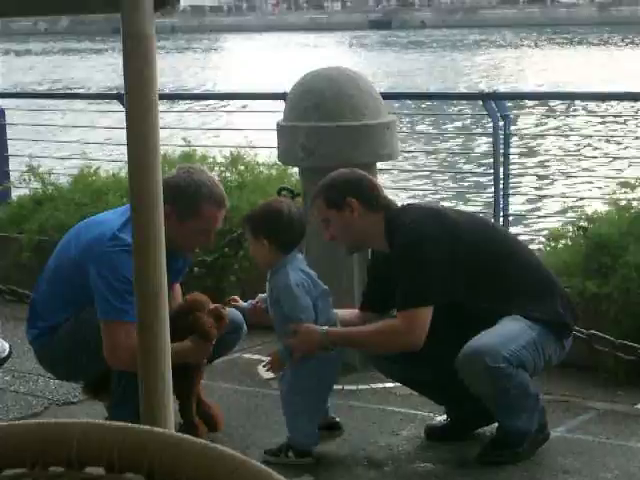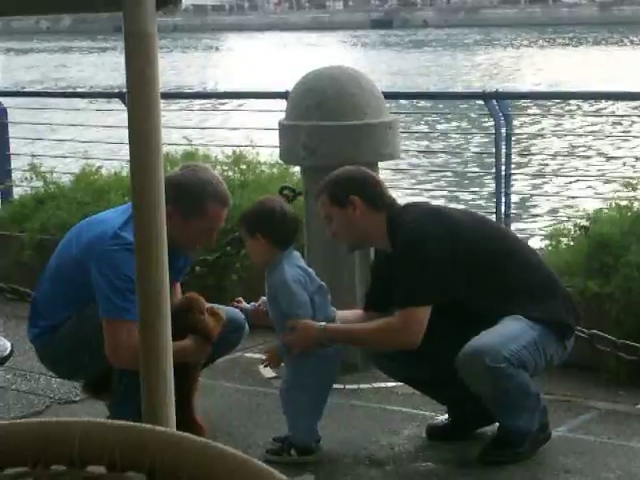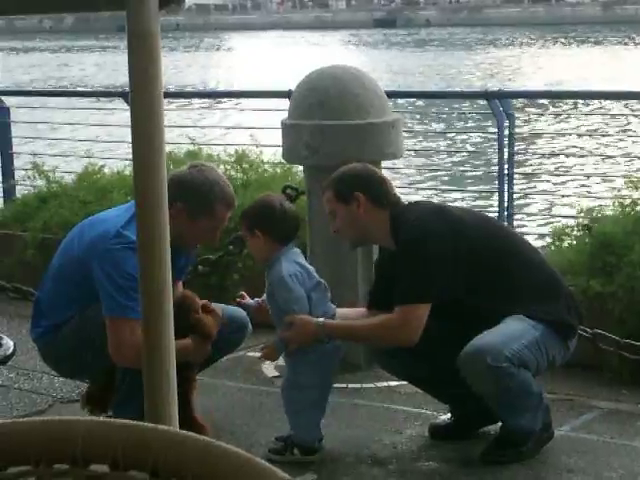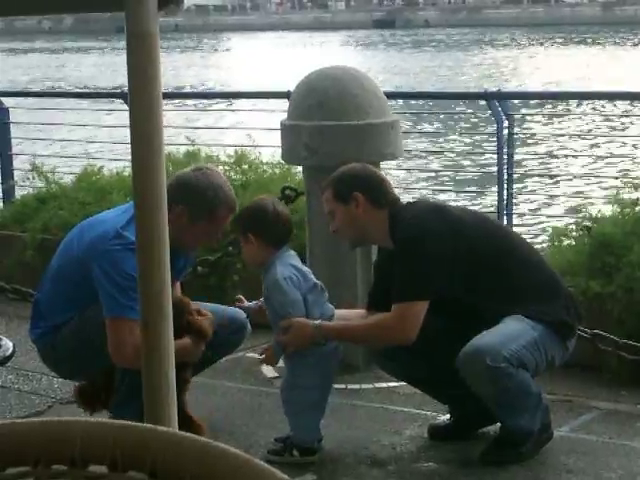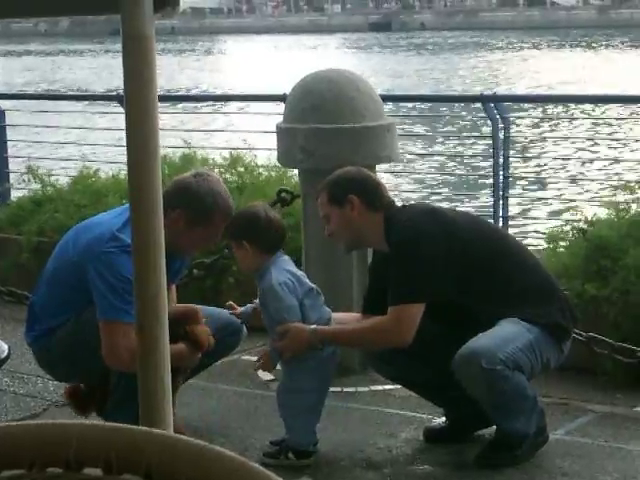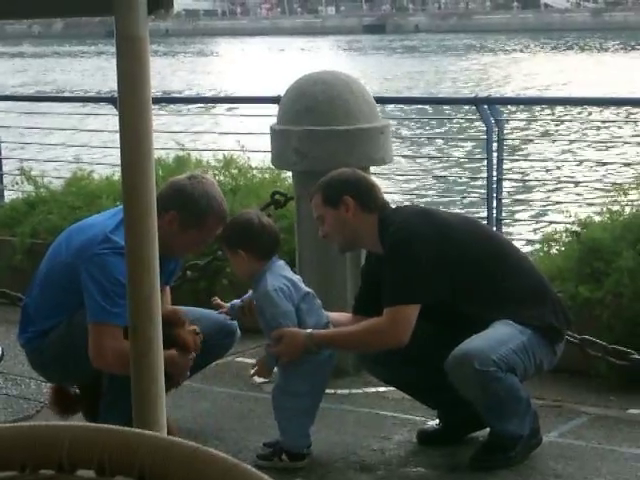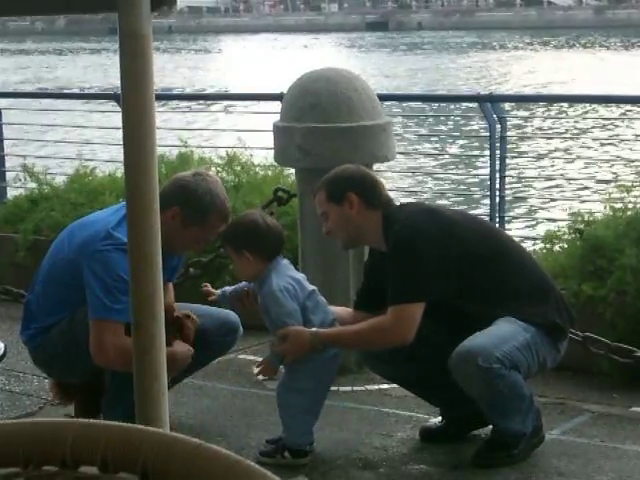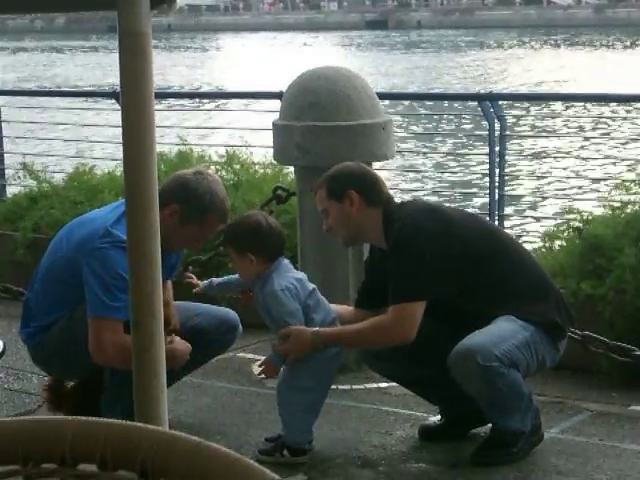
dt=0.2s
person 1, frame 1
left shoulder: (418, 233)
right shoulder: (389, 247)
left elbow: (411, 333)
right elbow: (367, 317)
left wrist: (324, 337)
left hip: (538, 320)
right hip: (479, 320)
left knee: (480, 357)
right knee: (383, 344)
left ankle: (527, 425)
right ankle: (471, 408)
person 1, frame 2
left shoulder: (419, 232)
right shoulder: (391, 247)
left elbow: (408, 331)
right elbow: (371, 317)
left wrist: (322, 334)
left hip: (540, 320)
right hip: (481, 319)
left knee: (479, 357)
right knee: (384, 343)
left ankle: (527, 425)
right ankle: (471, 407)
person 1, frame 3
left shoulder: (423, 230)
right shoulder: (397, 243)
left elbow: (406, 329)
right elbow: (376, 315)
left wrist: (321, 329)
right wrist: (309, 313)
left hip: (543, 320)
right hip: (486, 318)
left knee: (482, 357)
right knee: (387, 344)
left ankle: (530, 424)
right ankle: (474, 407)
person 1, frame 4
left shoulder: (420, 229)
right shoulder: (395, 243)
left elbow: (403, 328)
right elbow: (376, 316)
left wrist: (318, 331)
right wrist: (309, 315)
left hip: (542, 320)
right hip: (484, 318)
left knee: (481, 357)
right knee: (387, 345)
left ankle: (530, 424)
right ankle: (473, 407)
person 1, frame 5
left shoulder: (415, 231)
right shoulder: (390, 247)
left elbow: (399, 330)
right elbow: (370, 319)
left wrist: (315, 336)
left hip: (538, 323)
right hip: (480, 322)
left knee: (476, 360)
right knee: (382, 348)
left ankle: (525, 428)
right ankle: (469, 410)
person 1, frame 6
left shoulder: (409, 233)
right shoulder: (383, 249)
left elbow: (395, 331)
right elbow: (362, 320)
left wrist: (310, 340)
left hip: (531, 325)
right hip: (472, 324)
left knee: (469, 361)
right knee: (375, 350)
left ankle: (518, 429)
right ankle: (462, 412)
person 1, frame 7
left shoulder: (414, 230)
right shoulder: (386, 246)
left elbow: (400, 329)
right elbow: (363, 317)
left wrist: (315, 339)
left hip: (534, 323)
right hip: (474, 321)
left knee: (473, 358)
right knee: (377, 346)
left ankle: (522, 426)
right ankle: (465, 409)
person 1, frame 8
left shoulder: (415, 229)
right shoulder: (386, 245)
left elbow: (401, 328)
right elbow: (364, 315)
left wrist: (317, 338)
left hip: (534, 321)
right hip: (474, 321)
left knee: (473, 356)
right knee: (376, 344)
left ankle: (521, 425)
right ankle: (464, 408)
person 2, frame 1
left shoulder: (289, 280)
right shoulder: (286, 267)
left elbow: (305, 325)
right elbow: (274, 297)
left wrist: (284, 354)
left hip: (315, 349)
left knee: (297, 394)
left ankle: (300, 447)
right ankle: (324, 423)
person 2, frame 2
left shoulder: (286, 277)
right shoulder: (284, 264)
left elbow: (303, 322)
right elbow: (279, 301)
left wrist: (281, 350)
left hip: (315, 348)
right hip: (314, 345)
left knee: (297, 392)
right knee: (296, 391)
left ankle: (303, 445)
right ankle: (303, 434)
person 2, frame 3
left shoulder: (284, 273)
right shoulder: (287, 260)
left wrist: (278, 346)
right wrist: (254, 304)
left hip: (314, 345)
right hip: (316, 342)
left knee: (299, 391)
right knee: (299, 391)
left ankle: (306, 445)
right ankle: (306, 435)
person 2, frame 4
left shoulder: (279, 276)
right shoulder: (284, 261)
left wrist: (277, 349)
right wrist: (253, 307)
left hip: (313, 346)
right hip: (316, 342)
left knee: (299, 392)
right knee: (301, 392)
left ankle: (305, 446)
right ankle: (305, 435)
person 2, frame 5
left shoulder: (275, 281)
right shoulder: (277, 266)
left wrist: (273, 354)
right wrist: (246, 311)
left hip: (311, 350)
right hip: (313, 346)
left knee: (294, 396)
right knee: (296, 395)
left ankle: (300, 449)
right ankle: (301, 438)
person 2, frame 6
left shoulder: (271, 288)
right shoulder: (272, 271)
right elbow: (256, 298)
left wrist: (269, 361)
right wrist: (233, 307)
left hip: (310, 353)
right hip: (310, 348)
left knee: (288, 398)
right knee: (290, 397)
left ankle: (294, 451)
right ankle: (294, 440)
person 2, frame 7
left shoulder: (277, 289)
right shoulder: (273, 271)
right elbow: (250, 286)
left wrist: (274, 360)
right wrist: (223, 294)
left hip: (317, 349)
left knee: (293, 394)
right knee: (293, 393)
left ankle: (297, 448)
right ankle: (297, 437)
person 2, frame 8
left shoulder: (278, 289)
right shoulder: (270, 272)
right elbow: (240, 281)
left wrist: (275, 360)
right wrist: (208, 286)
left hip: (319, 347)
left knee: (294, 392)
right knee: (291, 391)
left ankle: (296, 446)
right ankle: (296, 435)
person 3, frame 1
left shoulder: (175, 233)
right shoulder: (118, 249)
left elbow: (170, 286)
right elbow: (119, 352)
right wrist: (186, 351)
left hip: (117, 325)
left knee: (230, 325)
left ankle: (135, 391)
right ankle: (125, 421)
person 3, frame 2
left shoulder: (177, 232)
right shoulder: (120, 248)
left elbow: (171, 286)
right elbow: (121, 351)
right wrist: (188, 350)
left hip: (123, 325)
left knee: (232, 324)
left ankle: (139, 390)
right ankle: (126, 420)
person 3, frame 3
left shoulder: (179, 231)
right shoulder: (123, 246)
left elbow: (173, 285)
right elbow: (125, 350)
right wrist: (189, 348)
left hip: (121, 320)
left knee: (235, 324)
right ankle: (129, 419)
person 3, frame 4
left shoulder: (177, 231)
right shoulder: (122, 247)
left elbow: (171, 284)
right elbow: (125, 350)
right wrist: (187, 348)
left hip: (118, 321)
left knee: (234, 324)
left ankle: (140, 390)
right ankle: (128, 421)
person 3, frame 5
left shoulder: (171, 232)
right shoulder: (118, 250)
left elbow: (167, 286)
right elbow: (119, 353)
right wrist: (182, 354)
left hip: (115, 322)
left knee: (229, 327)
right ankle: (123, 423)
person 3, frame 6
left shoulder: (165, 234)
right shoulder: (111, 252)
left elbow: (161, 288)
right elbow: (106, 354)
right wrist: (171, 360)
left hip: (108, 326)
left knee: (222, 330)
left ankle: (126, 395)
right ankle: (117, 425)
person 3, frame 7
left shoulder: (166, 231)
right shoulder: (113, 249)
left elbow: (164, 285)
right elbow: (106, 350)
right wrist: (172, 357)
left hip: (110, 320)
left knee: (226, 326)
left ankle: (132, 391)
right ankle: (121, 421)
person 3, frame 8
left shoulder: (165, 228)
right shoulder: (111, 246)
left elbow: (163, 282)
right elbow: (105, 348)
left wrist: (169, 335)
right wrist: (171, 354)
left hip: (109, 318)
left knee: (225, 325)
left ankle: (130, 389)
right ankle: (120, 419)
